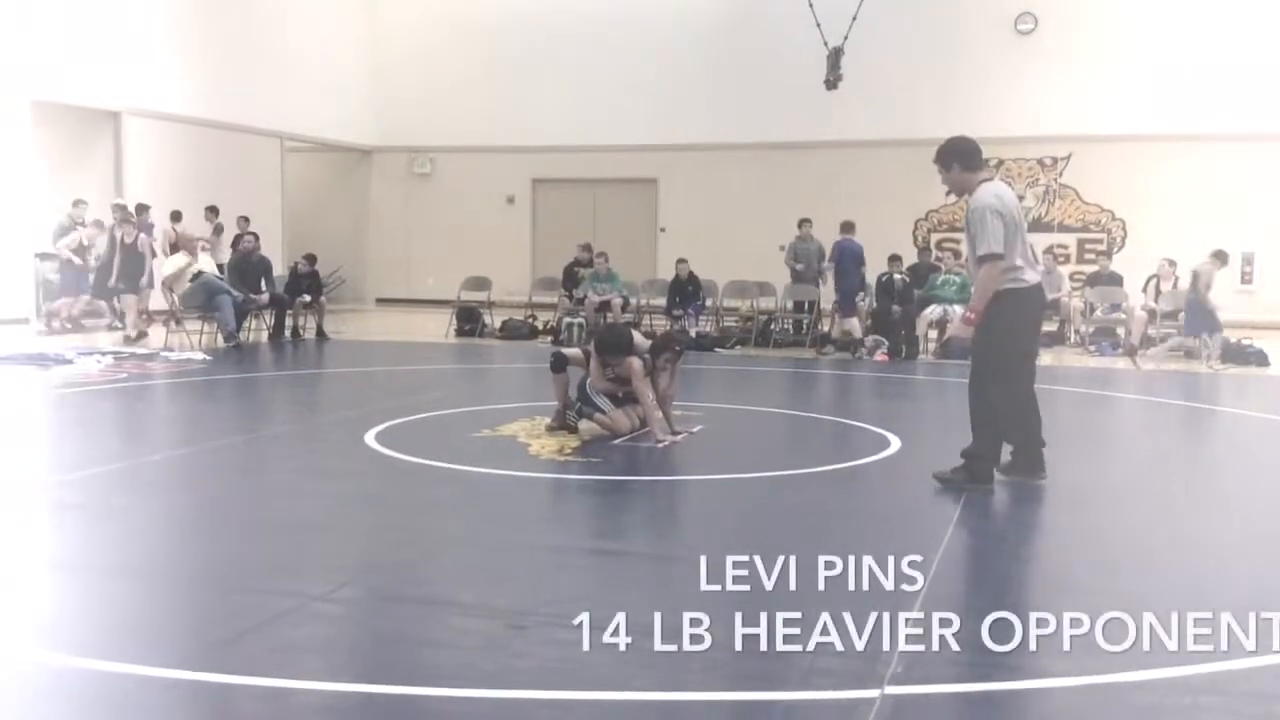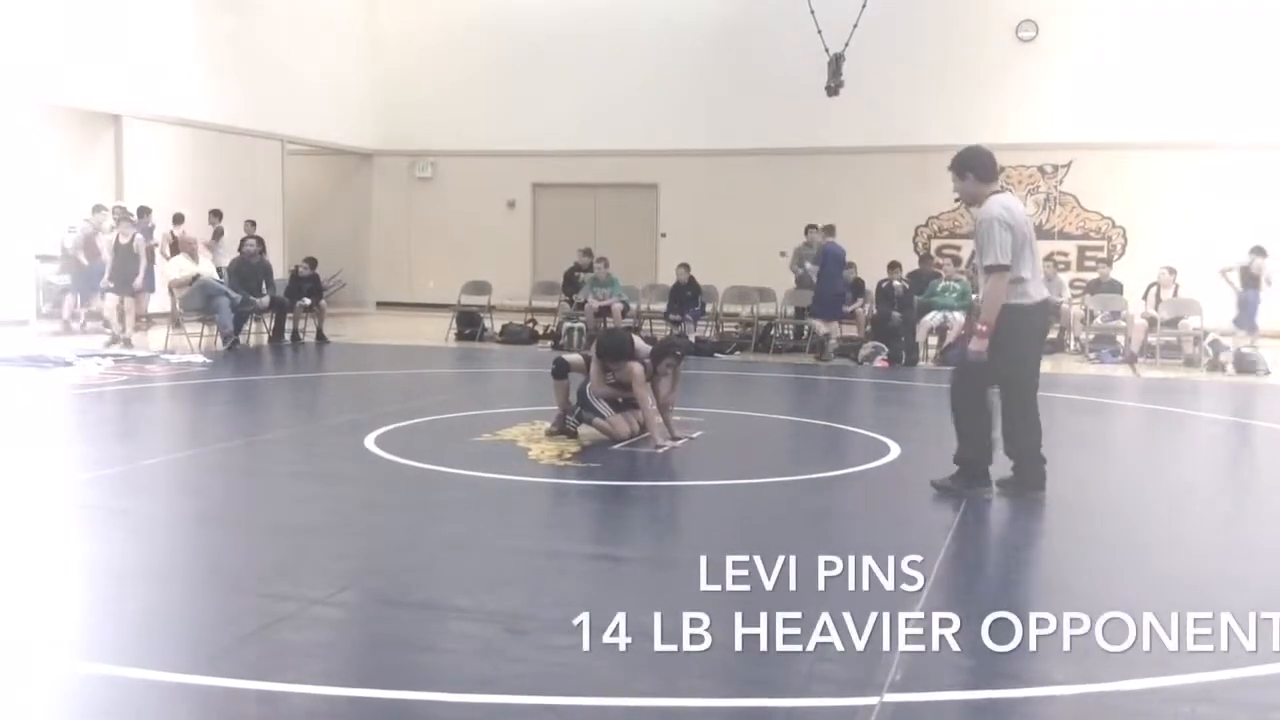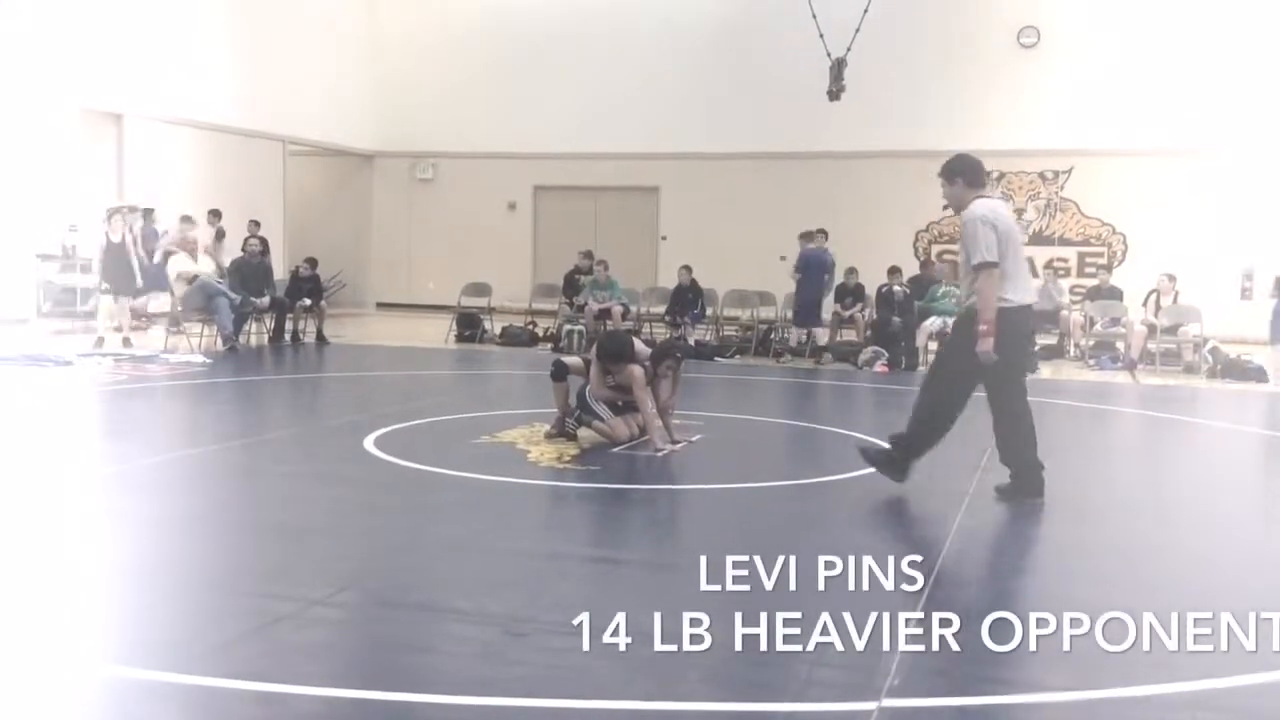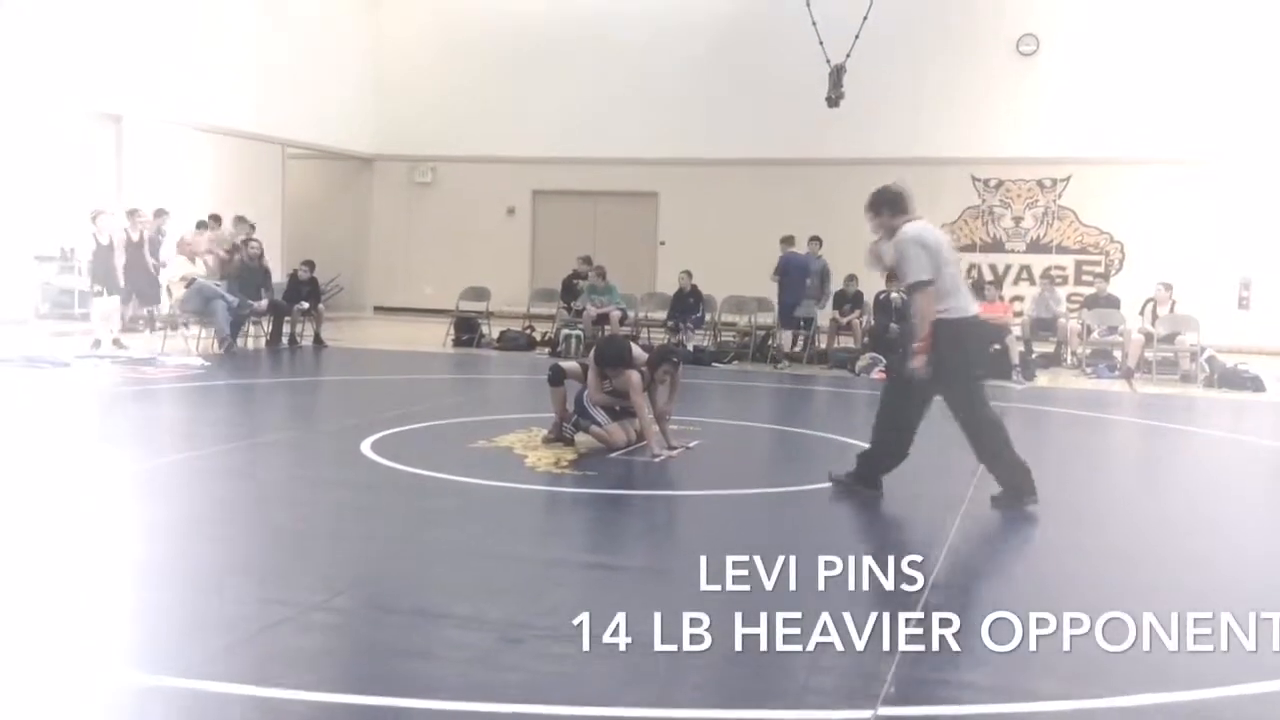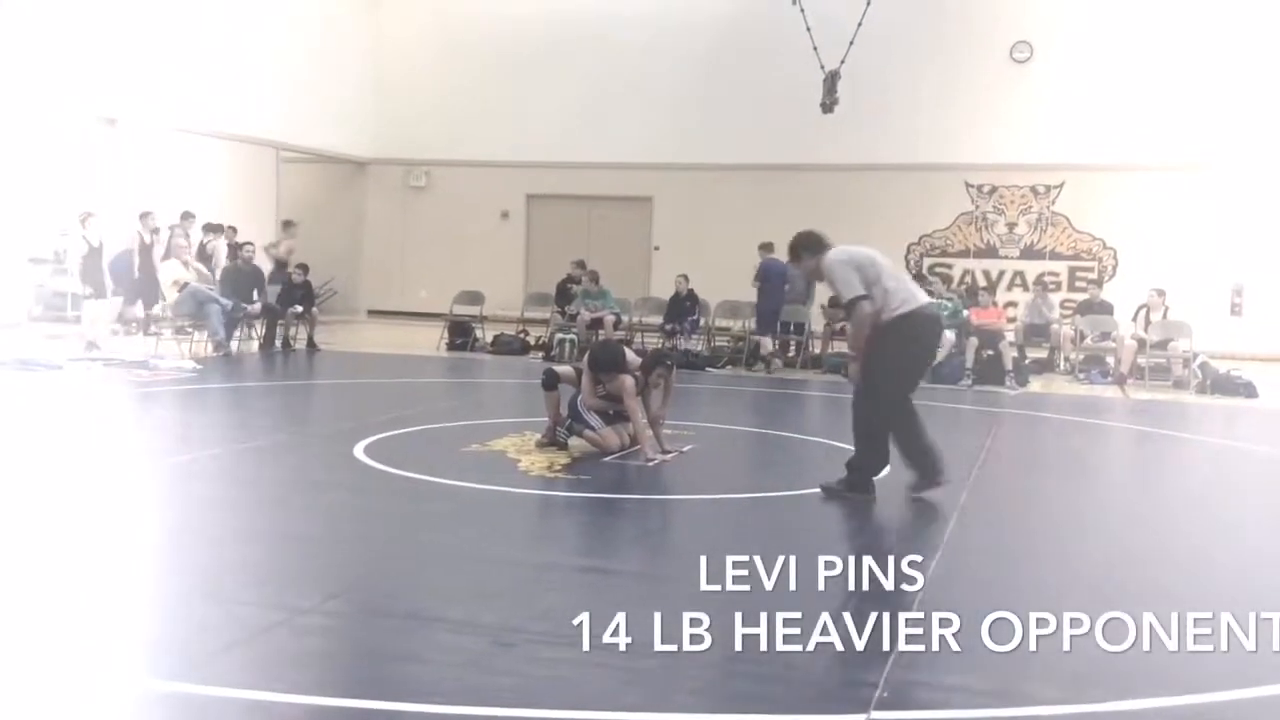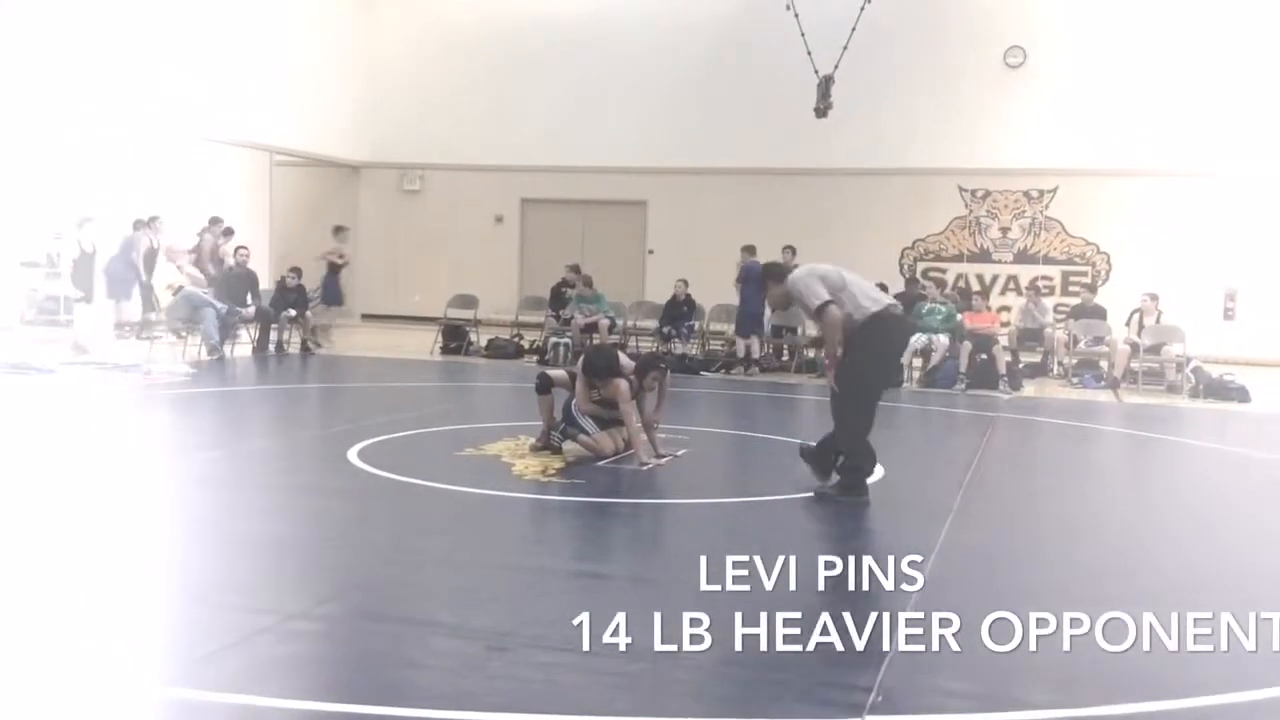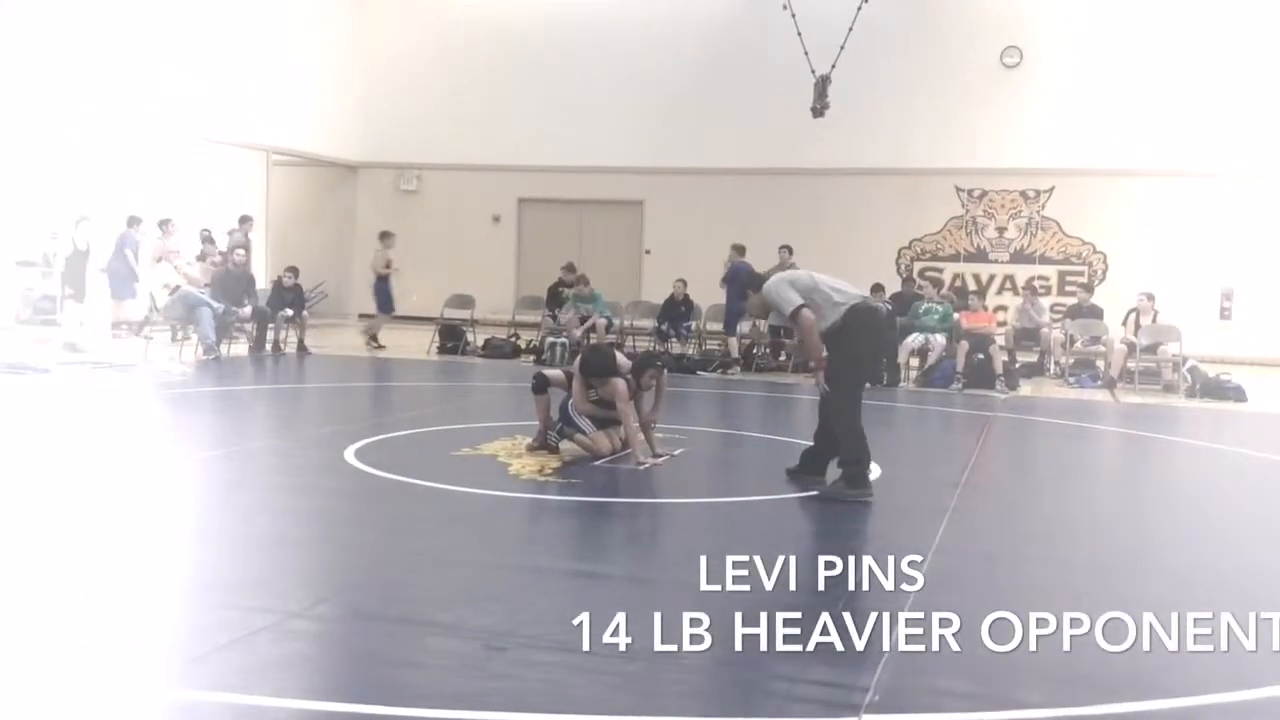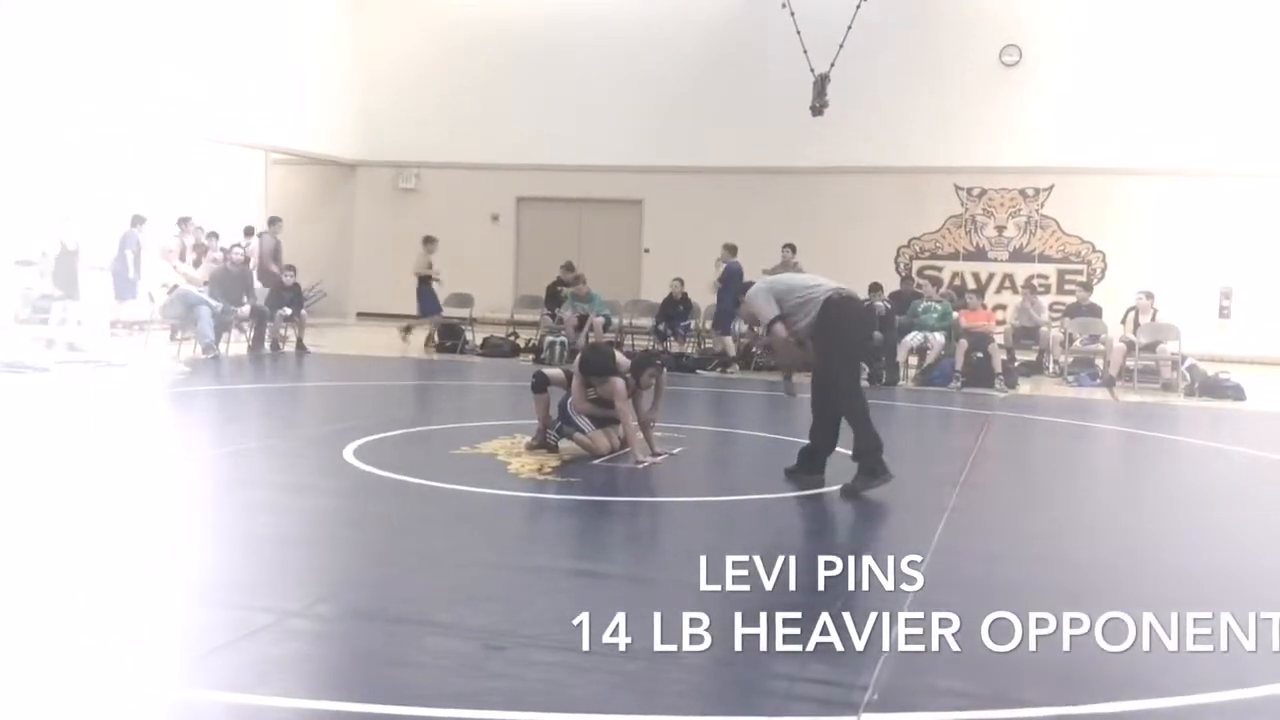
dt=0.3s
person 1, frame 1
left shoulder: (982, 203)
right shoulder: (999, 190)
left elbow: (992, 265)
left wrist: (970, 317)
left hip: (1008, 299)
right hip: (1028, 293)
left knee: (987, 386)
right knee: (1016, 383)
left ankle: (979, 468)
right ankle: (1028, 457)
person 1, frame 2
left shoulder: (991, 215)
right shoulder: (1009, 203)
left elbow: (999, 277)
left wrist: (981, 331)
left hip: (1014, 314)
right hip: (1034, 309)
left knee: (967, 387)
right knee: (1019, 396)
left ankle: (973, 471)
right ankle: (1029, 473)
person 1, frame 3
left shoulder: (976, 215)
right shoulder: (998, 210)
left elbow: (988, 274)
left wrist: (985, 331)
left hip: (995, 316)
right hip: (1020, 314)
left knee: (943, 389)
right knee: (1010, 399)
left ankle: (900, 458)
right ankle: (1029, 479)
person 1, frame 4
left shoulder: (906, 238)
right shoulder: (926, 232)
left elbow: (923, 295)
left wrist: (919, 349)
right wrist: (888, 265)
left hip: (947, 330)
right hip: (969, 327)
left knee: (899, 401)
right knee: (973, 410)
left ankle: (868, 474)
right ankle: (1017, 484)
person 1, frame 5
left shoulder: (833, 262)
right shoulder: (850, 255)
left elbow: (865, 312)
left wrist: (856, 358)
left hip: (905, 326)
right hip: (926, 320)
left knee: (870, 403)
right knee: (895, 401)
left ankle: (860, 478)
right ankle: (927, 468)
person 1, frame 6
left shoulder: (798, 279)
right shoulder: (810, 276)
left elbow: (833, 317)
left wrist: (831, 364)
left hip: (878, 327)
right hip: (894, 323)
left knee: (848, 404)
right knee: (857, 403)
left ankle: (854, 482)
right ankle: (824, 457)
person 1, frame 7
left shoulder: (771, 288)
right shoulder: (783, 285)
left elbow: (809, 321)
left wrist: (819, 367)
left hip: (858, 322)
right hip: (868, 320)
left knee: (840, 401)
right knee: (834, 397)
left ankle: (856, 479)
right ankle: (814, 465)
person 1, frame 8
left shoulder: (755, 293)
right shoulder: (773, 290)
left elbow: (781, 336)
left hip: (838, 313)
right hip: (853, 312)
left knee: (844, 392)
right knee: (826, 392)
left ankle: (872, 467)
right ankle: (812, 463)
